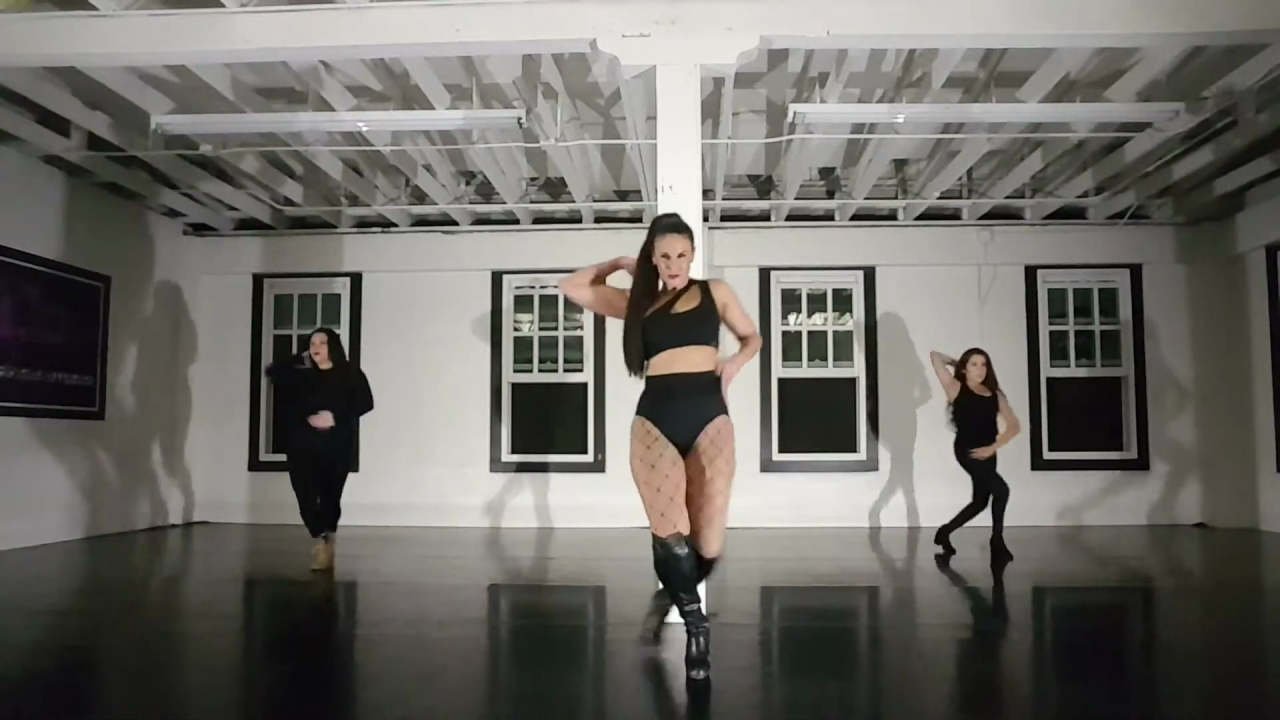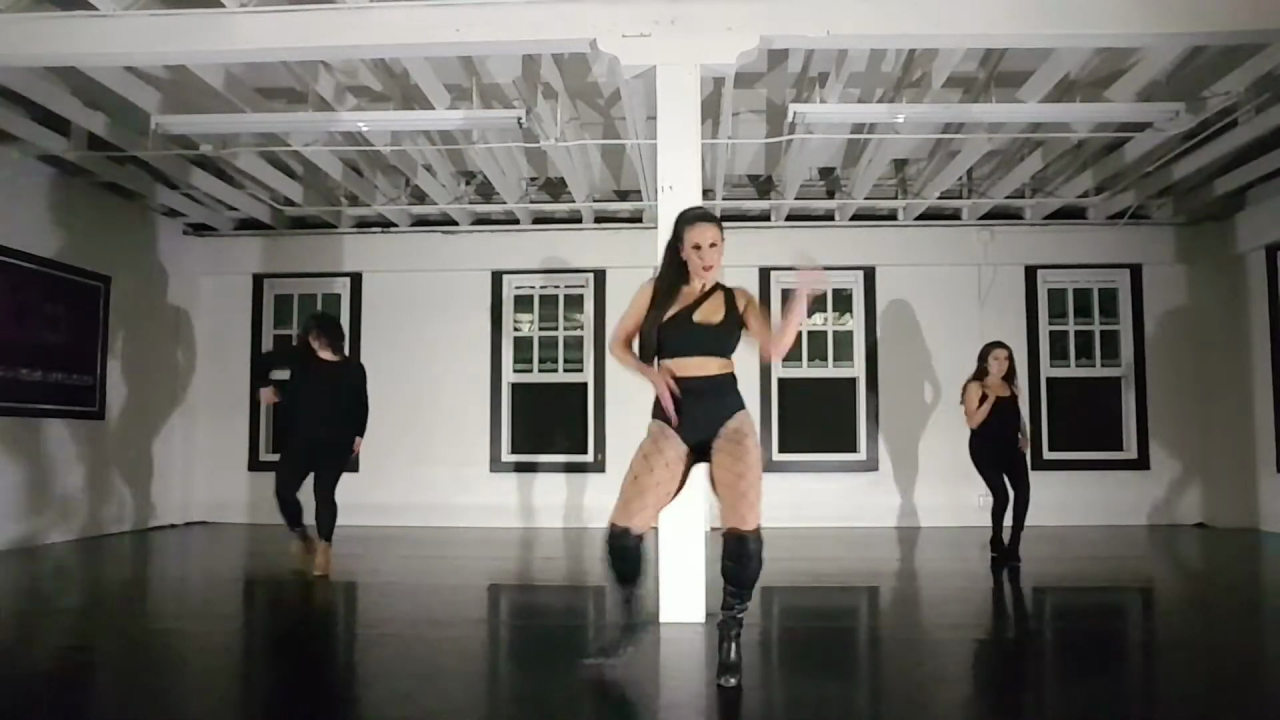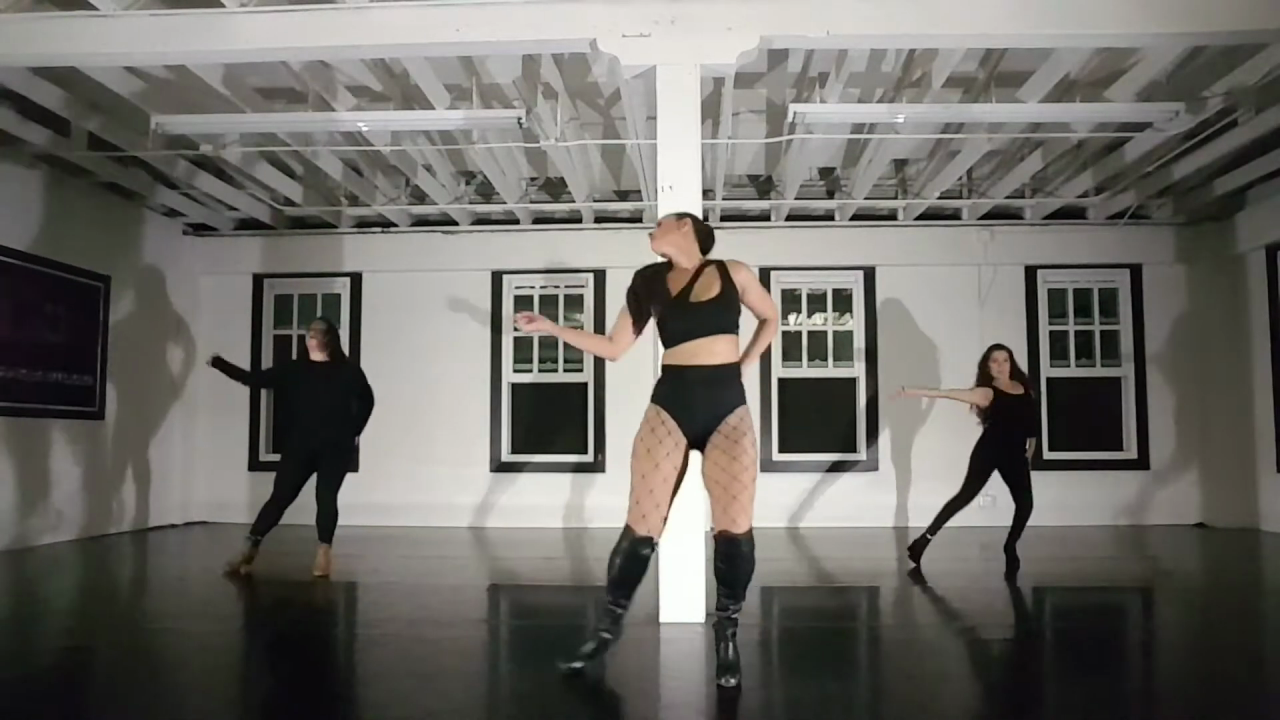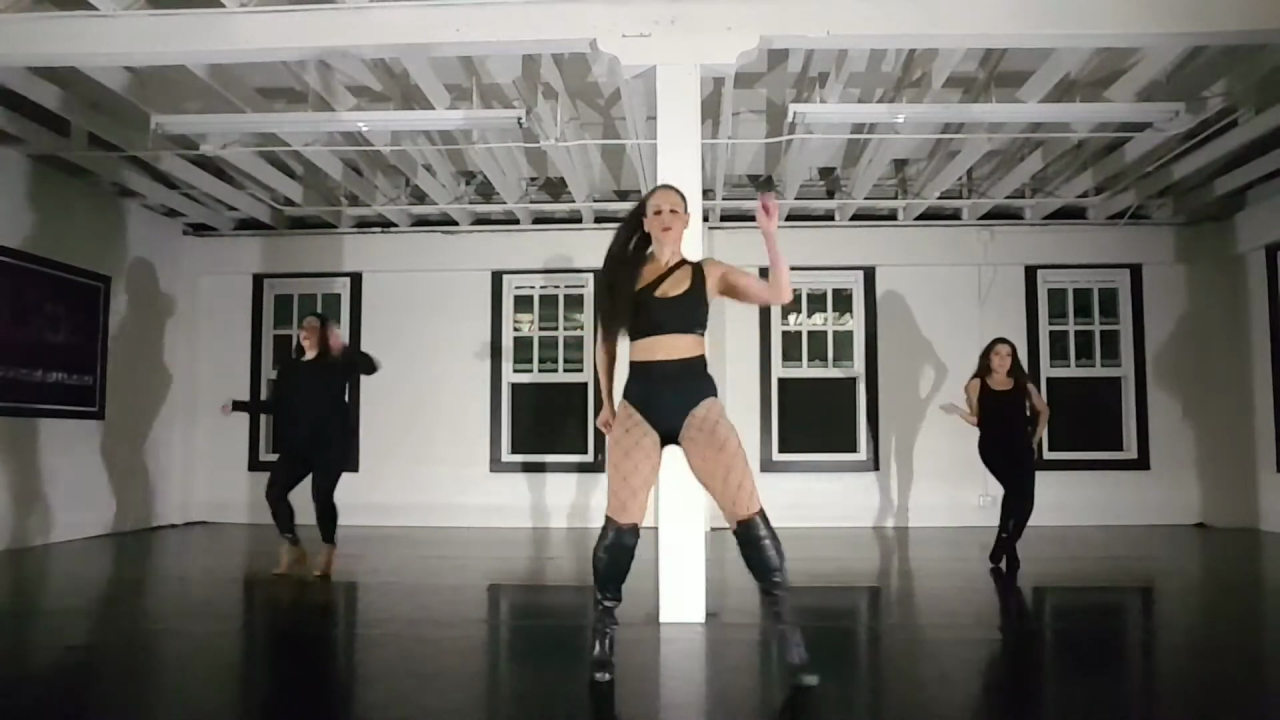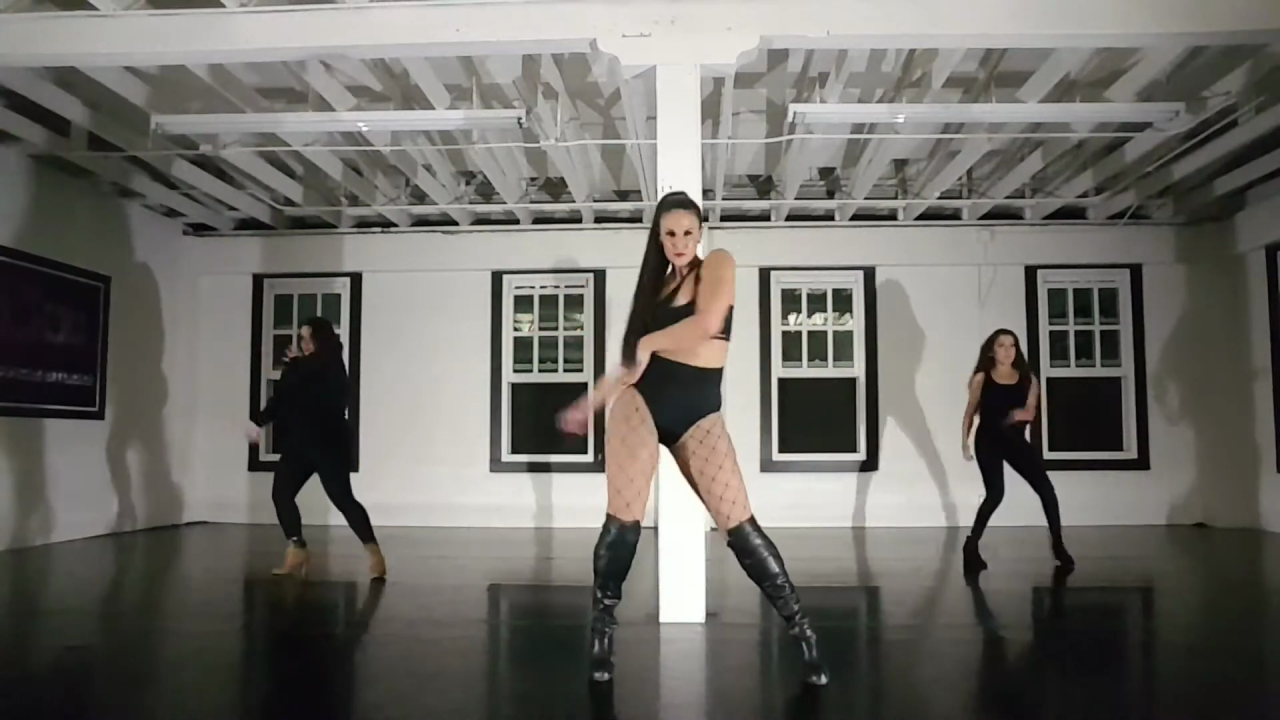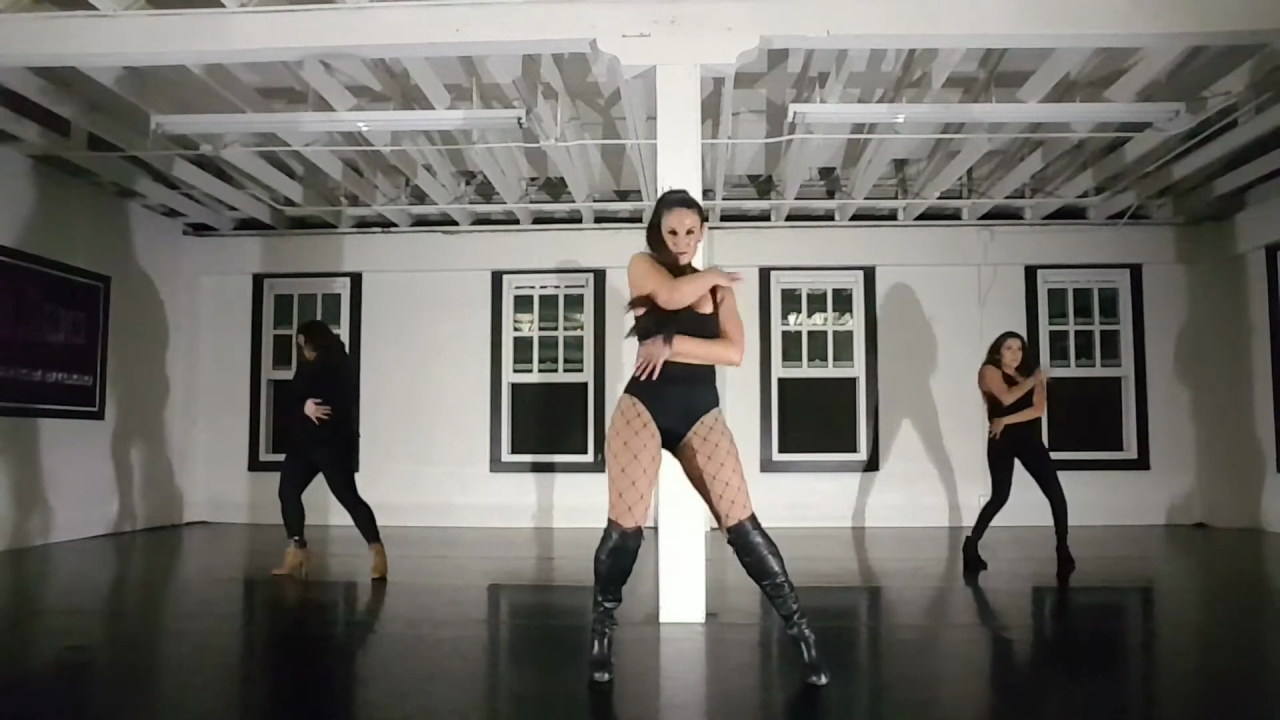
dt=0.4s
person 1, frame 1
left shoulder: (714, 291)
right shoulder: (635, 301)
left elbow: (752, 336)
right elbow: (572, 287)
left wrist: (735, 361)
right wrist: (620, 264)
left hip: (709, 418)
right hip: (654, 421)
left knee: (707, 545)
right knee: (670, 535)
left ankle: (667, 598)
right ankle: (696, 625)
person 1, frame 2
left shoulder: (738, 299)
right shoulder: (656, 290)
left elbow: (774, 351)
right elbow: (619, 342)
left wrist: (802, 298)
right wrist: (651, 374)
left hip: (727, 416)
right hip: (671, 420)
left knee: (743, 528)
right knee: (625, 527)
left ankle: (730, 630)
right ankle: (629, 620)
person 1, frame 3
left shoulder: (733, 273)
right shoulder: (650, 284)
left elbow: (770, 318)
right elbow: (611, 348)
left wrist: (741, 363)
right wrist: (551, 327)
left hip: (728, 408)
right hip: (670, 409)
left knee: (735, 529)
right knee: (642, 528)
left ankle: (727, 631)
right ankle: (609, 626)
person 1, frame 4
left shoulder: (706, 272)
right shoulder: (624, 271)
left elbow: (780, 294)
right elbow: (606, 334)
left wrist: (769, 233)
right wrist: (606, 400)
left hip: (697, 400)
right hip: (639, 402)
left knee: (747, 512)
right knee: (621, 521)
left ankle: (786, 629)
right ankle: (604, 628)
person 1, frame 5
left shoulder: (719, 264)
right shoulder: (656, 283)
left elbow: (706, 324)
left wrist: (648, 344)
right wrist: (592, 399)
left hip: (699, 410)
right hip: (642, 401)
left knee: (739, 523)
right knee: (623, 519)
left ankle: (800, 630)
right ankle: (601, 630)
person 1, frame 6
left shoulder: (717, 287)
right shoulder: (643, 266)
left elbow: (735, 350)
right elbow: (674, 294)
left wrist: (672, 343)
right wrist: (712, 275)
left hip: (701, 407)
right hip: (644, 402)
left knee: (741, 522)
right knee: (626, 523)
left ankle: (801, 630)
right ankle: (602, 628)
person 2, frame 1
left shoulder: (349, 373)
right shoulder: (301, 374)
left elbow: (366, 403)
right elbow: (273, 372)
left wrist: (335, 416)
right wrist: (300, 358)
left hip: (336, 448)
right hip: (301, 447)
left knee: (329, 499)
right knee: (306, 497)
left ankle: (327, 537)
right ankle: (322, 543)
person 2, frame 2
left shoulder: (352, 368)
right shoulder: (301, 356)
left elbow: (360, 404)
right elbow: (266, 359)
left wrist: (358, 434)
right wrist: (265, 385)
left hip: (334, 441)
right hip: (299, 439)
left knee: (324, 492)
right knee: (284, 489)
left ankle: (323, 549)
right ankle: (300, 535)
person 2, frame 3
left shoulder: (347, 369)
right shoulder: (293, 369)
left elbow: (366, 400)
right elbow: (253, 380)
left wrist: (355, 432)
right wrist: (218, 362)
left hip: (336, 446)
right hip: (299, 444)
left knee: (326, 498)
right knee: (280, 496)
left ankle: (324, 553)
right ankle: (250, 548)
person 2, frame 4
left shoulder: (335, 362)
right shoulder: (289, 369)
left elbow: (368, 366)
right elbow: (272, 405)
left wrist: (342, 349)
right wrist: (238, 405)
left hip: (331, 442)
right hip: (296, 443)
left knee: (322, 495)
right knee: (275, 491)
left ankle: (327, 551)
right ankle: (292, 548)
person 2, frame 5
left shoulder: (329, 364)
right shoulder: (304, 366)
right elbow: (285, 395)
left hip: (328, 442)
right hip: (299, 443)
left knee: (342, 498)
right knee: (281, 494)
left ankle: (373, 552)
right ankle: (297, 552)
person 2, frame 6
left shoulder: (336, 364)
right shoulder: (311, 367)
right elbow: (296, 396)
right wrist: (304, 405)
left hip: (333, 441)
right hip: (304, 441)
left knee: (348, 496)
right knee: (288, 492)
left ankle: (377, 552)
right ankle: (297, 553)
person 3, frame 1
left shoulder: (995, 395)
right shoulder: (956, 388)
left elbow: (1014, 426)
right elbow: (934, 356)
left wrist: (993, 447)
right wrist: (955, 363)
left hip: (985, 451)
right hip: (966, 449)
left knee: (981, 500)
right knee: (1001, 489)
left ankle: (945, 532)
right ankle: (997, 541)
person 3, frame 2
left shoulder: (1011, 388)
right shoulder: (975, 387)
right elbow: (972, 423)
left wrist: (1024, 437)
right wrist: (990, 398)
left hip: (1010, 447)
right hip: (984, 448)
left knee: (1023, 490)
right knee: (1001, 495)
left ankle: (1014, 545)
right ankle: (997, 541)
person 3, frame 3
left shoulder: (1025, 388)
right shoulder: (987, 392)
left elbow: (1030, 420)
right elbow: (950, 394)
left wrist: (1030, 448)
right wrist: (912, 391)
left hip: (1015, 453)
right hip: (989, 449)
left knee: (1025, 503)
right knee: (966, 494)
left ankle: (1010, 549)
right ankle: (925, 538)
person 3, frame 4
left shoulder: (1023, 385)
right shoulder: (977, 384)
left elbow: (1043, 410)
right elbow: (976, 419)
left wrist: (1036, 437)
right wrist: (957, 411)
left hip: (1021, 447)
right hip: (992, 446)
left knee: (1026, 499)
right knee: (1013, 489)
left ankle: (1009, 544)
right ankle: (1003, 536)
person 3, frame 5
left shoulder: (1027, 379)
right shoulder: (981, 378)
left elbow: (1031, 412)
right elbow: (970, 411)
left wrist: (1022, 414)
right wrist: (965, 440)
left hip: (1016, 441)
right hip: (988, 442)
left knee: (1046, 490)
right knee: (996, 494)
left ankle: (1057, 546)
right ankle: (972, 547)
person 3, frame 6
left shoulder: (1033, 376)
right shoulder: (989, 372)
left elbow: (1038, 409)
right elbow: (1007, 398)
left wrist: (1004, 420)
right wrist: (1030, 381)
left hip: (1030, 441)
right hip: (1001, 442)
left knee: (1055, 493)
right knee: (1000, 496)
left ankle: (1063, 549)
right ankle: (971, 546)
